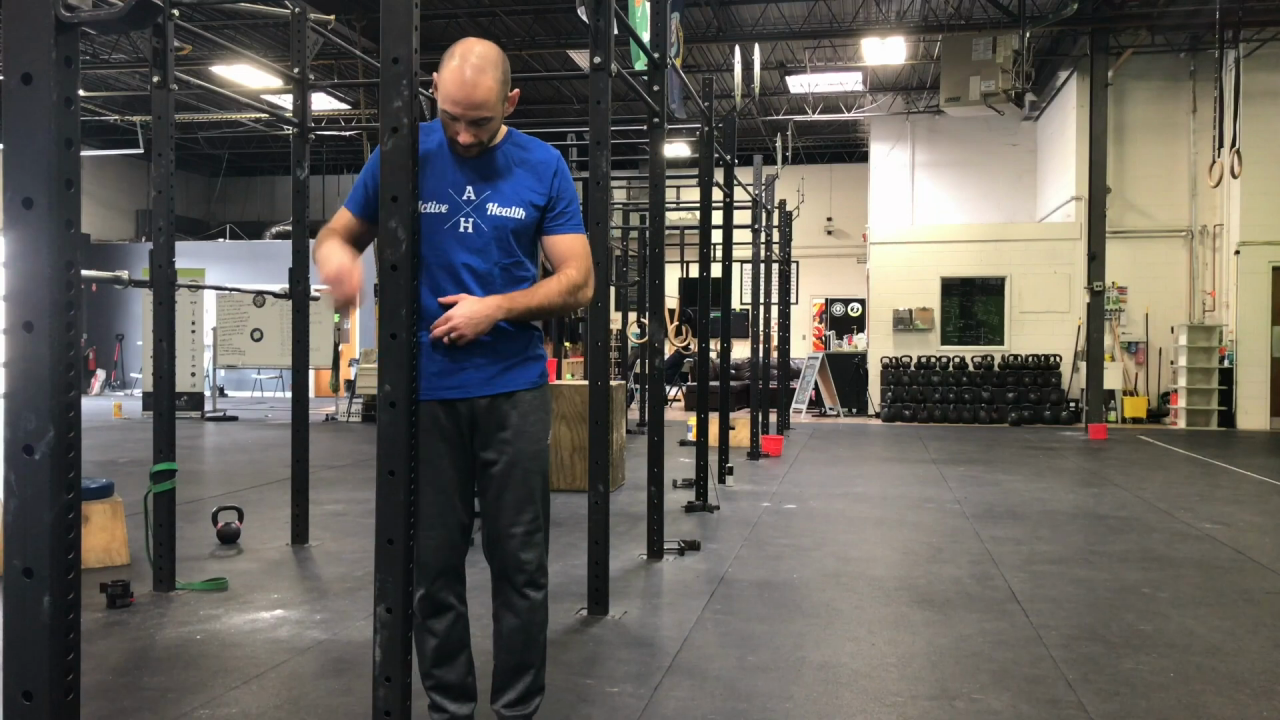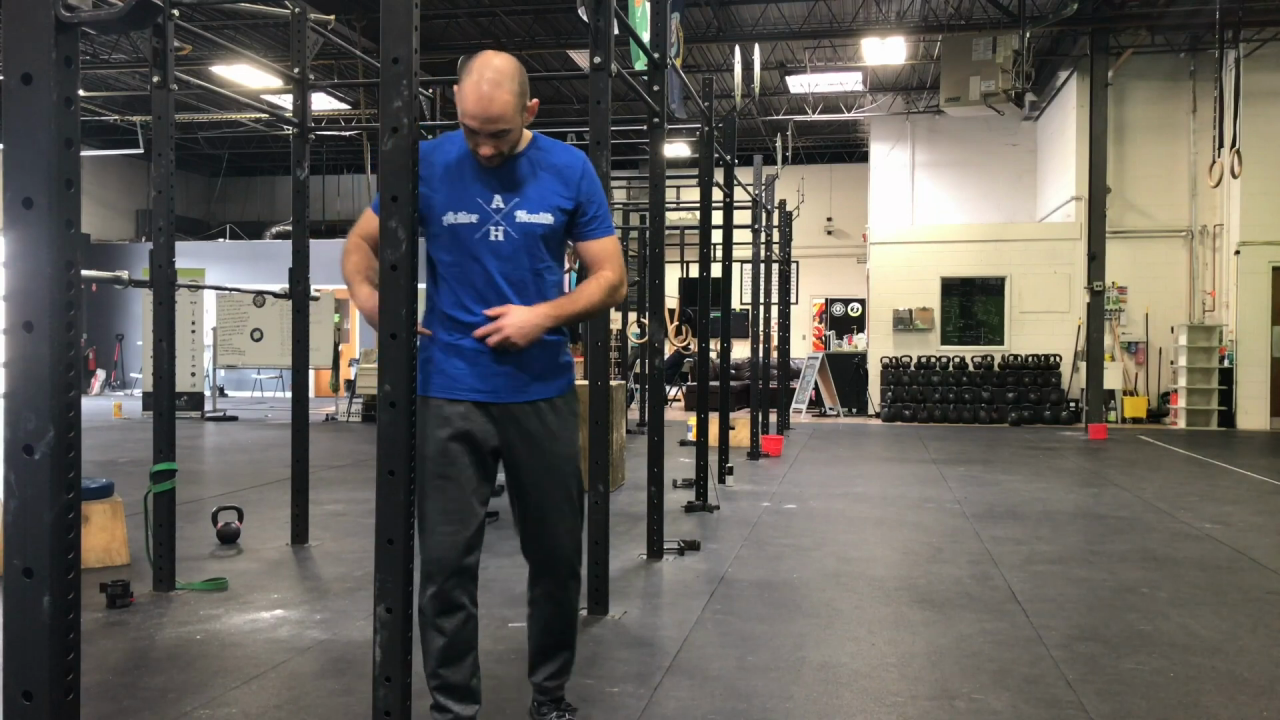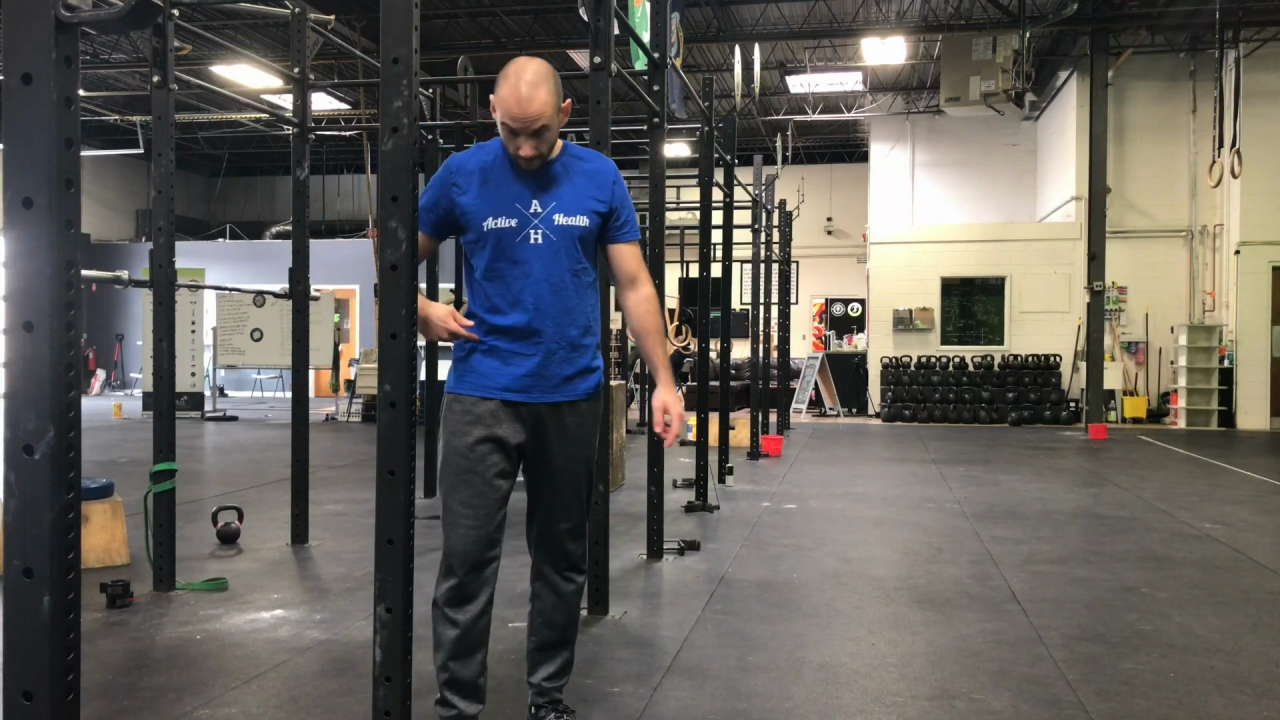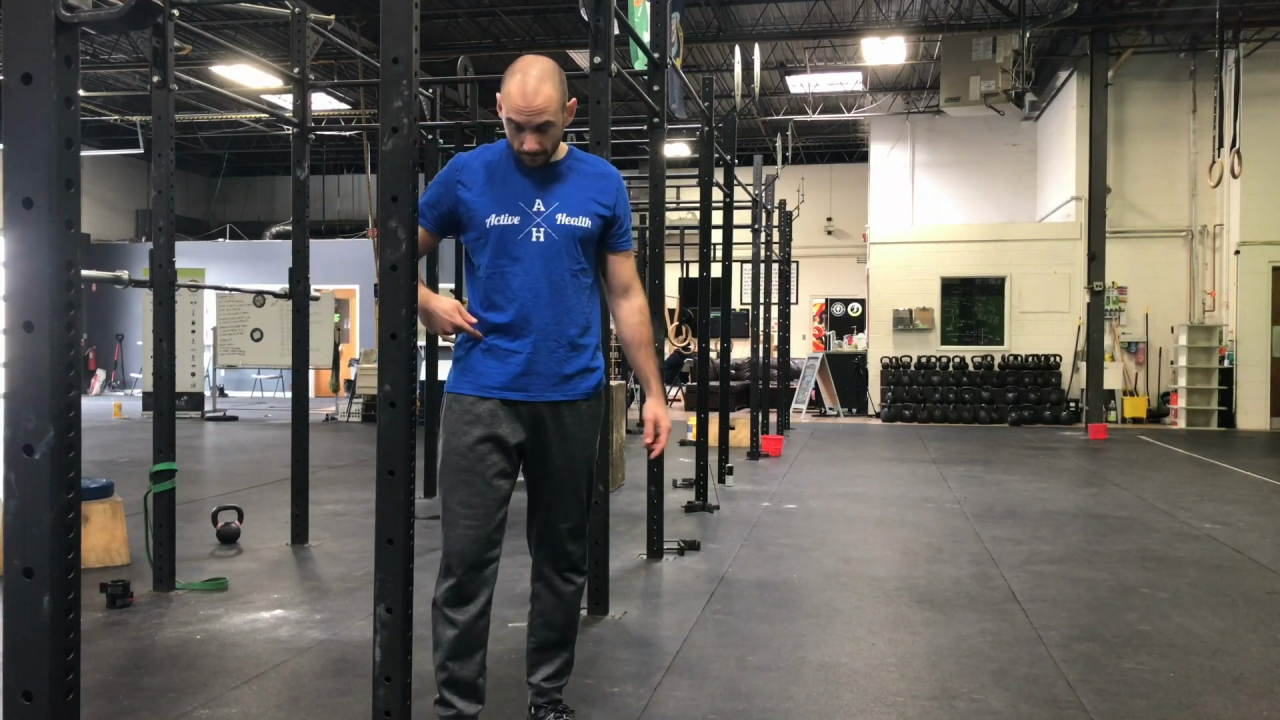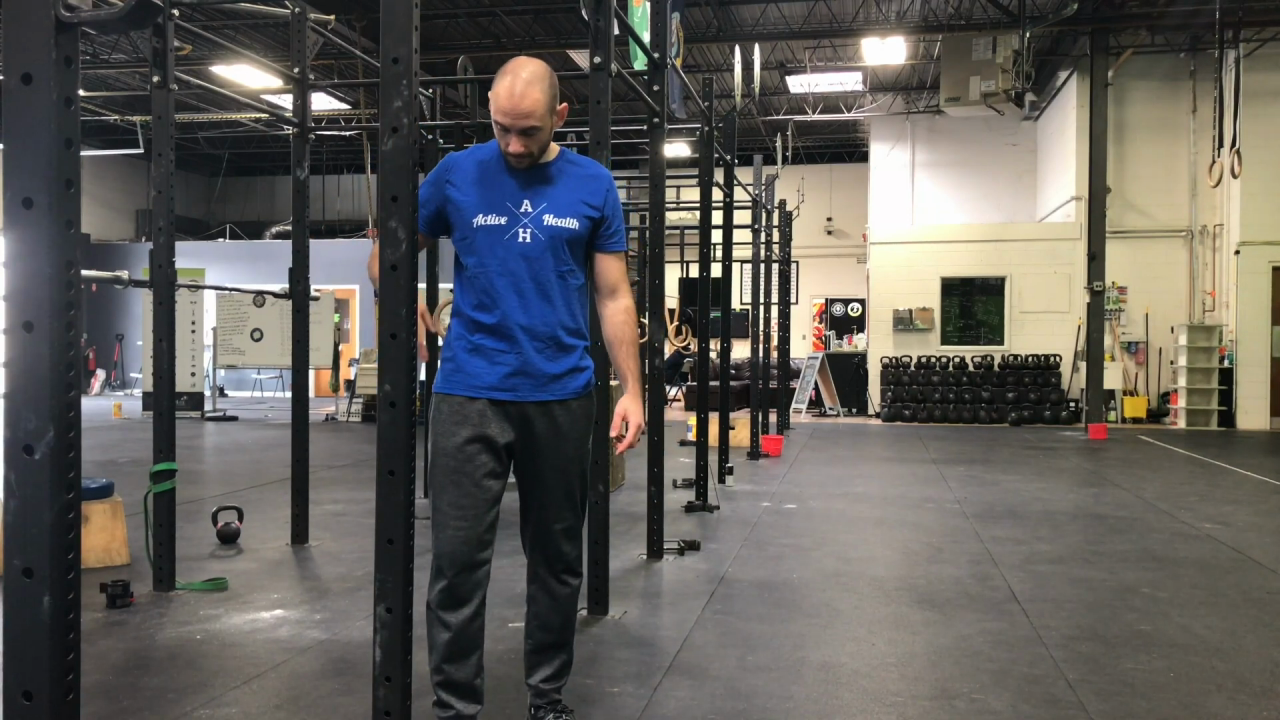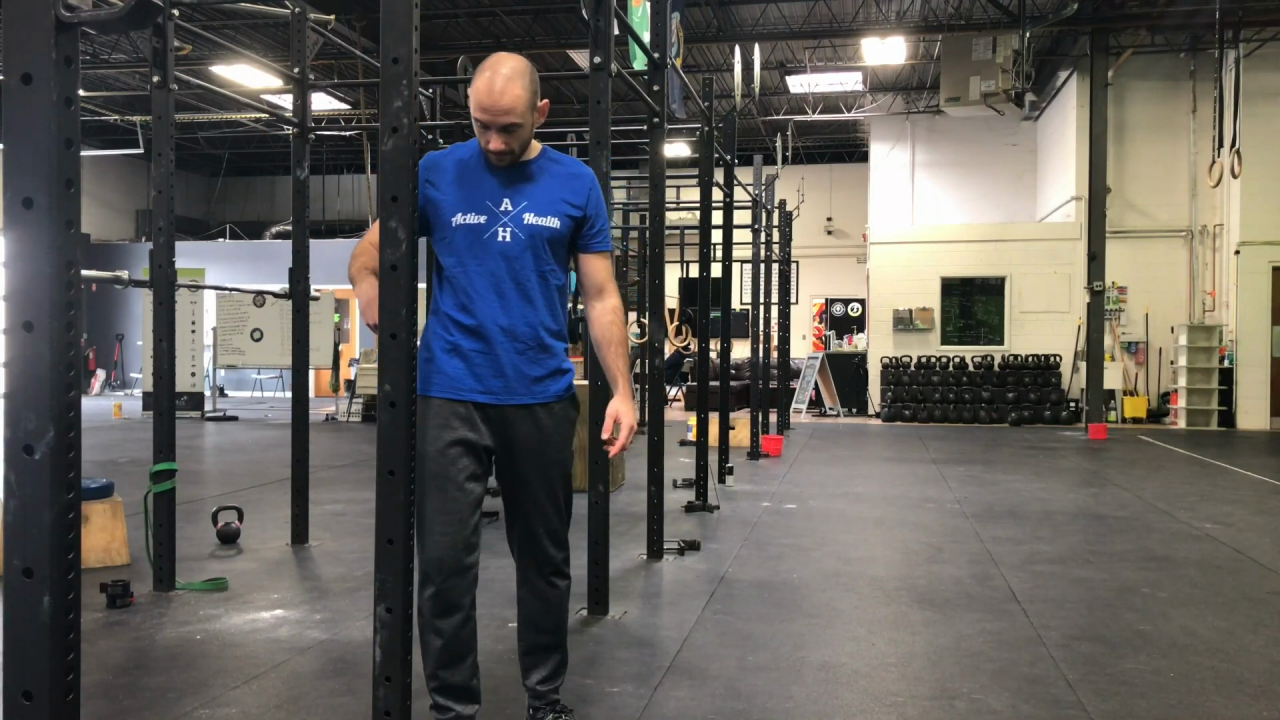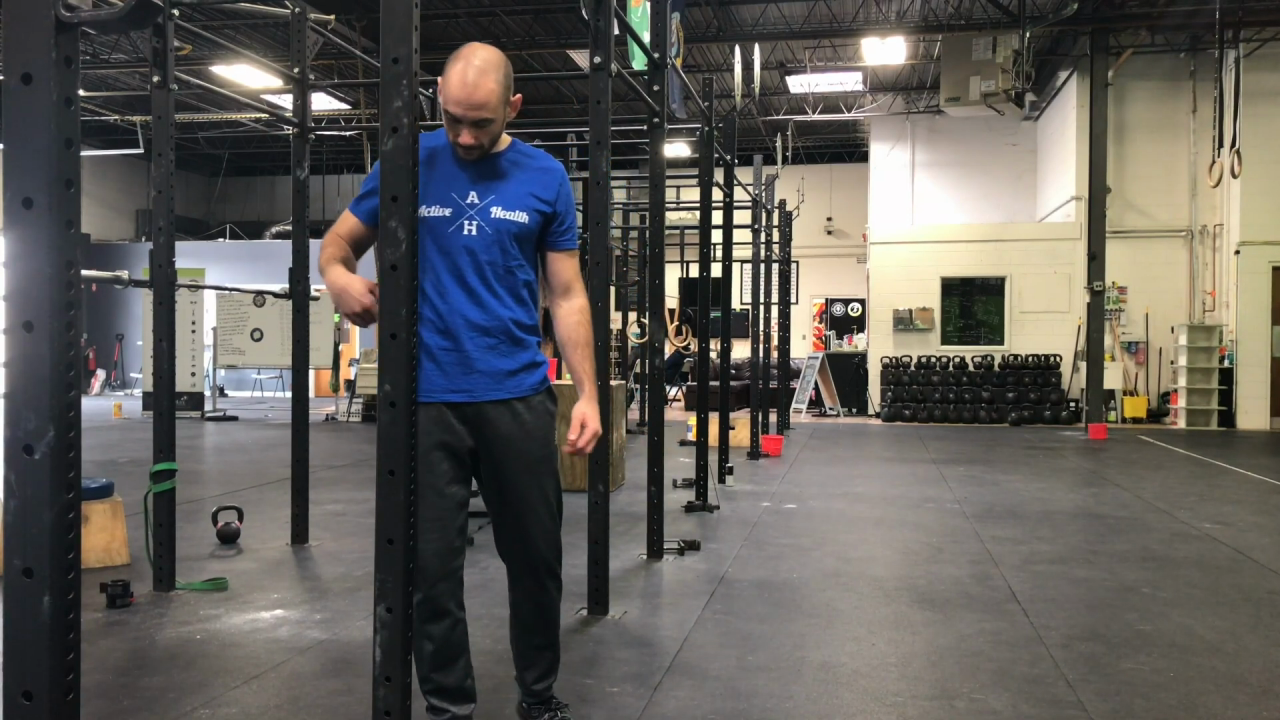
dt=0.7s
person 1, frame 1
left shoulder: (543, 167)
left elbow: (577, 282)
right elbow: (337, 236)
left wrist: (494, 309)
right wrist: (333, 250)
left hip: (512, 388)
right hip: (422, 389)
left knee: (519, 562)
right knee: (432, 562)
person 1, frame 2
left shoulder: (569, 169)
right shoulder: (427, 164)
left elbow: (611, 278)
right elbow: (361, 242)
left wrist: (544, 315)
right wrist: (367, 298)
left hip: (541, 392)
right hip: (447, 393)
left knee: (555, 554)
right knee: (446, 563)
person 1, frame 3
left shoulder: (600, 177)
right shoulder: (462, 174)
left elbow: (634, 285)
left wrist: (663, 379)
right wrist: (420, 310)
left hip: (572, 394)
right hip: (482, 392)
left knee: (562, 554)
right knee: (468, 555)
person 1, frame 4
left shoulder: (603, 183)
right shoulder: (466, 175)
left elbow: (626, 295)
left wrist: (653, 390)
right wrist: (428, 303)
left hip: (572, 396)
right hip: (481, 393)
left knee: (562, 555)
right knee: (467, 557)
person 1, frame 5
left shoulder: (593, 184)
right shoulder: (457, 174)
left elbow: (613, 296)
right elbow: (387, 253)
left wrist: (631, 389)
right wrist: (406, 311)
left hip: (560, 396)
right hip: (469, 393)
left knee: (556, 556)
right knee: (458, 558)
person 1, frame 6
left shoulder: (576, 183)
right shoulder: (437, 173)
left elbow: (600, 295)
right elbow: (370, 249)
left wrist: (622, 390)
right wrist: (369, 287)
left hip: (541, 397)
right hip: (448, 395)
left knee: (544, 557)
right knee: (445, 561)
person 1, frame 7
left shoulder: (546, 177)
right shoulder: (406, 165)
left elbow: (566, 295)
right elbow: (338, 242)
left wrist: (588, 395)
right wrist: (339, 275)
left hip: (517, 395)
right hip: (424, 397)
left knee: (536, 554)
right knee: (431, 567)
